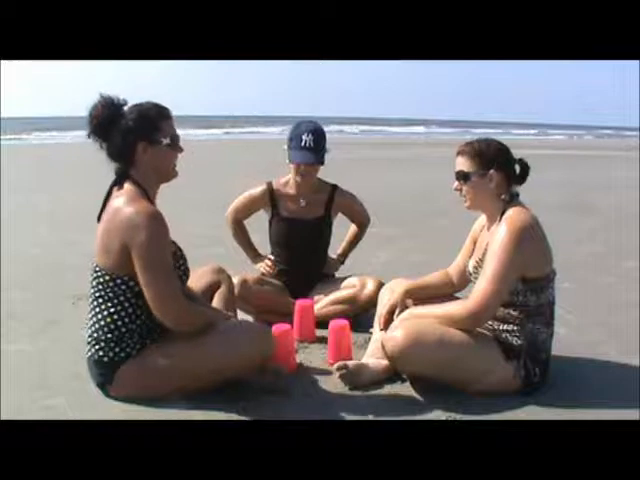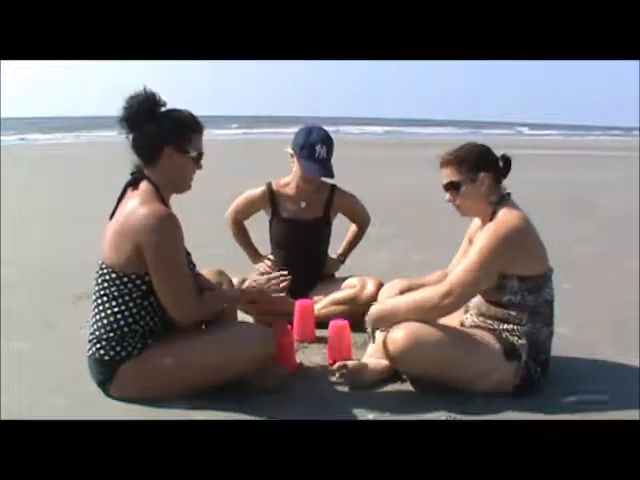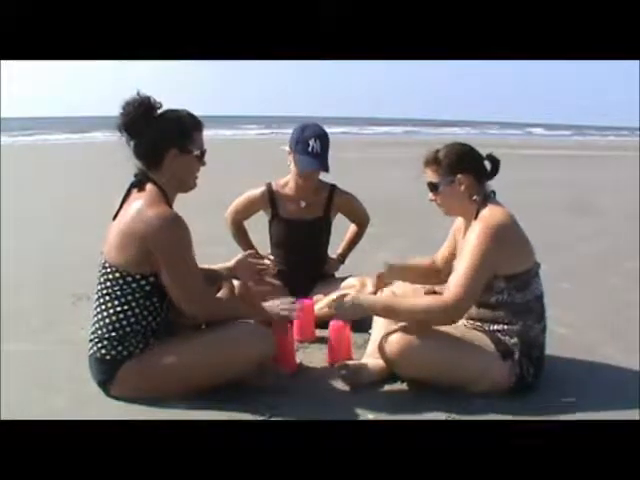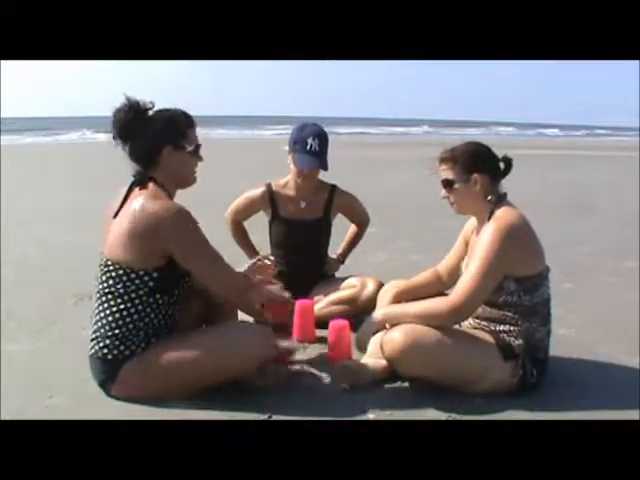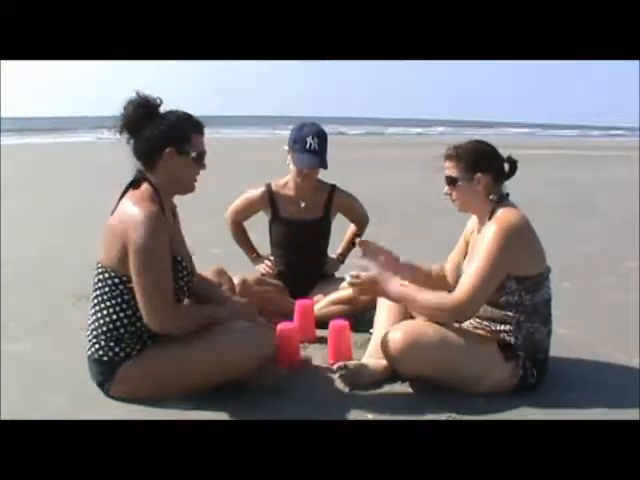
dt=1s
person 1, frame 1
left shoulder: (125, 198)
right shoulder: (142, 217)
left elbow: (168, 285)
right elbow: (175, 316)
left wrist: (217, 318)
right wrist: (222, 319)
left hip: (122, 346)
right hip: (126, 366)
left knee: (217, 276)
right knee: (258, 340)
left ankle: (222, 361)
person 1, frame 2
left shoulder: (138, 197)
right shoulder: (156, 218)
left elbow: (185, 280)
right elbow: (186, 312)
left wrist: (238, 294)
right wrist: (244, 294)
left hip: (123, 348)
right hip: (127, 366)
left knee: (217, 279)
right knee: (260, 342)
left ankle: (225, 359)
person 1, frame 3
left shoulder: (141, 198)
right shoulder: (162, 220)
right elbow: (199, 307)
left wrist: (227, 271)
right wrist: (262, 312)
left hip: (122, 351)
right hip: (128, 367)
left knee: (221, 286)
right knee: (260, 340)
person 1, frame 4
left shoulder: (136, 197)
right shoulder: (168, 214)
left elbow: (189, 277)
right elbow: (227, 287)
left wrist: (245, 282)
right wrist: (268, 293)
left hip: (120, 351)
right hip: (128, 367)
left knee: (215, 279)
right knee: (262, 341)
person 1, frame 5
left shoulder: (163, 208)
right shoulder: (147, 219)
left elbow: (190, 283)
right elbow: (164, 320)
left wrist: (241, 311)
right wrist: (226, 314)
left hip: (136, 342)
right hip: (125, 366)
left knee: (216, 280)
right knee: (258, 342)
left ankle: (220, 365)
person 2, frame 1
left shoulder: (513, 227)
right shoulder: (487, 221)
left elbow: (475, 313)
right elbow: (453, 277)
left wrist: (412, 313)
right wrist: (404, 291)
left hip: (516, 358)
right hip: (487, 329)
left knee: (401, 337)
right knee: (394, 290)
left ankle: (384, 363)
right ankle: (375, 362)
person 2, frame 2
left shoulder: (504, 230)
right shoulder: (484, 221)
left elbow: (447, 298)
right elbow: (450, 279)
left wrist: (382, 313)
right wrist: (401, 290)
left hip: (516, 359)
left knee: (403, 340)
right knee: (395, 291)
left ankle: (384, 365)
right ankle: (376, 363)
person 2, frame 3
left shoulder: (488, 227)
right shoulder: (467, 221)
left elbow: (449, 309)
right elbow: (437, 266)
left wrist: (369, 304)
right wrist: (399, 270)
left hip: (510, 356)
left knee: (398, 344)
right knee: (395, 292)
left ankle: (379, 362)
right ankle: (374, 363)
person 2, frame 4
left shoulder: (502, 227)
right shoulder: (479, 221)
left elbow: (457, 308)
right elbow: (442, 275)
left wrist: (385, 314)
right wrist: (396, 295)
left hip: (512, 357)
right hip: (482, 328)
left knee: (399, 341)
right knee: (392, 291)
left ankle: (384, 364)
right ankle: (376, 362)
person 2, frame 5
left shoulder: (502, 228)
right shoulder: (480, 221)
left elbow: (459, 309)
right elbow: (446, 277)
left wrist: (386, 285)
right wrist: (394, 264)
left hip: (513, 357)
right hip: (484, 331)
left knee: (401, 340)
right knee: (396, 291)
left ankle: (385, 364)
right ankle: (375, 362)
person 3, frame 1
left shoulder: (336, 198)
right shoulder: (267, 194)
left elbow: (362, 221)
right elbow: (233, 217)
left wrist: (340, 258)
right wrist: (256, 257)
left hip: (319, 286)
right hip: (279, 286)
left knee: (373, 289)
right knee: (236, 287)
left ankle: (280, 318)
right ankle: (333, 310)
person 3, frame 2
left shoulder: (336, 198)
right shoulder: (267, 195)
left elbow: (363, 221)
right elbow: (233, 217)
left wrist: (340, 258)
right wrist: (256, 258)
left hip: (320, 286)
left knee: (373, 288)
left ankle: (286, 316)
right ankle: (328, 311)
person 3, frame 3
left shoulder: (336, 198)
right shoulder: (267, 195)
left elbow: (362, 221)
right elbow: (232, 218)
left wrist: (339, 258)
left hip: (319, 285)
right hip: (279, 285)
left knee: (371, 288)
right ankle: (321, 311)
person 3, frame 4
left shoulder: (336, 198)
right shoulder: (267, 195)
left elbow: (362, 221)
right elbow: (233, 218)
left wrist: (340, 257)
right wrist: (255, 258)
left hip: (320, 286)
right hip: (279, 285)
left knee: (372, 289)
right ankle: (325, 312)
person 3, frame 5
left shoulder: (335, 198)
right shoulder: (267, 196)
left elbow: (361, 220)
right elbow: (232, 218)
left wrist: (339, 258)
right wrist: (256, 258)
left hip: (319, 286)
right hip: (278, 287)
left ankle: (292, 316)
right ankle: (327, 311)
